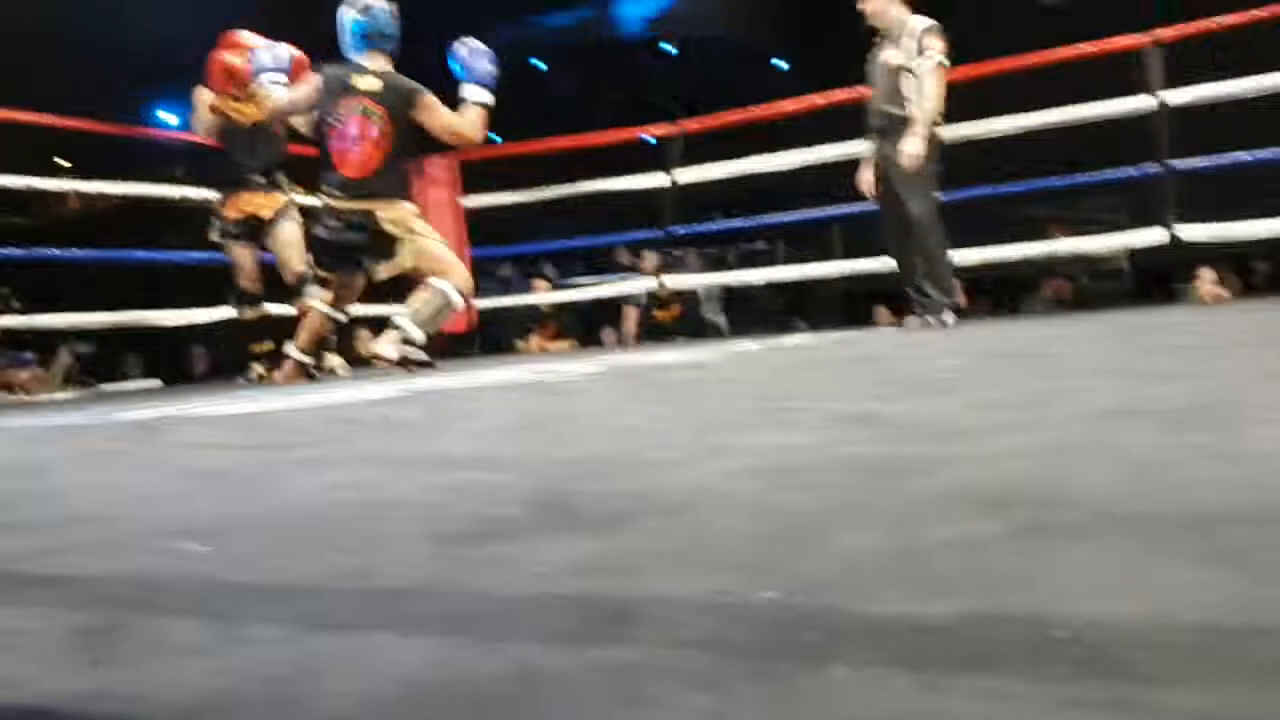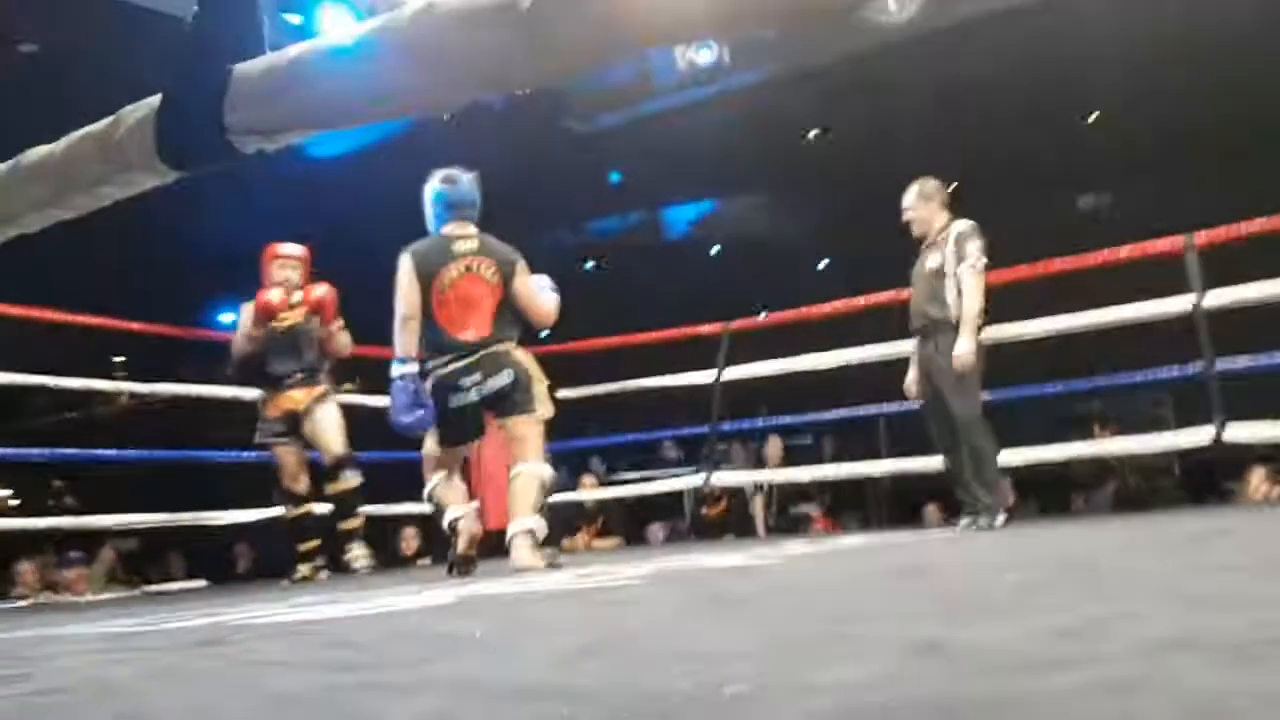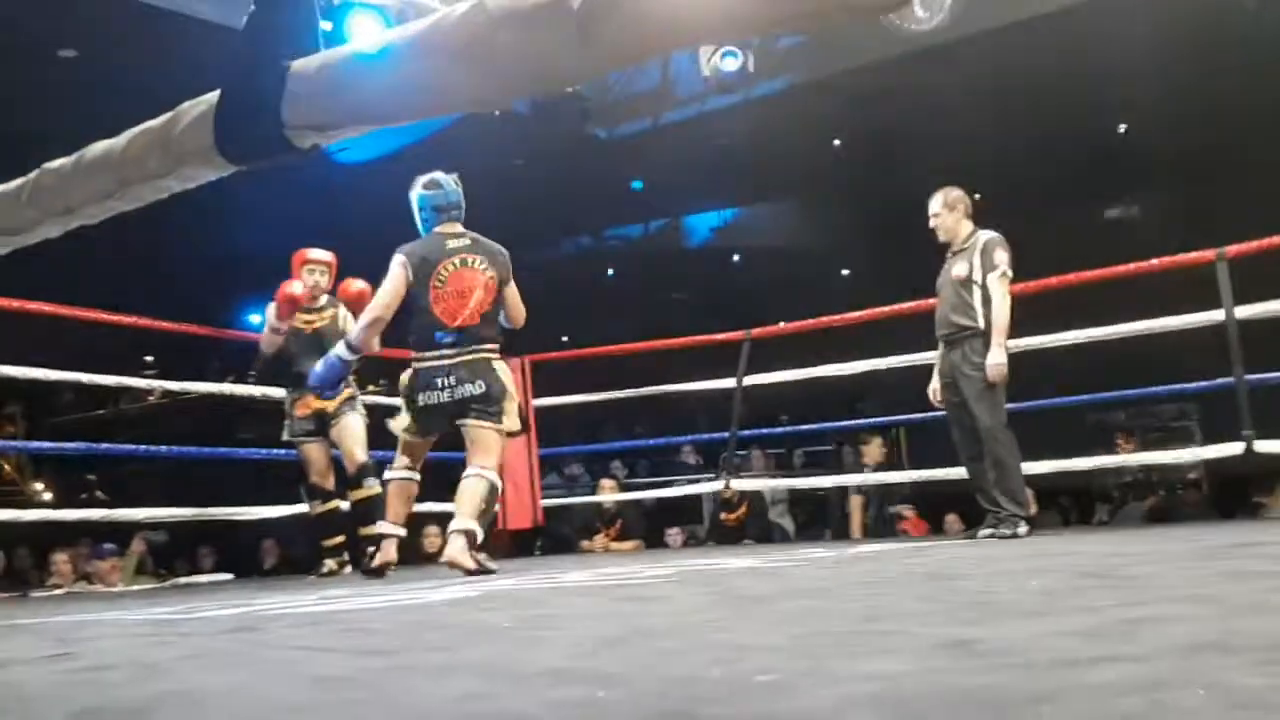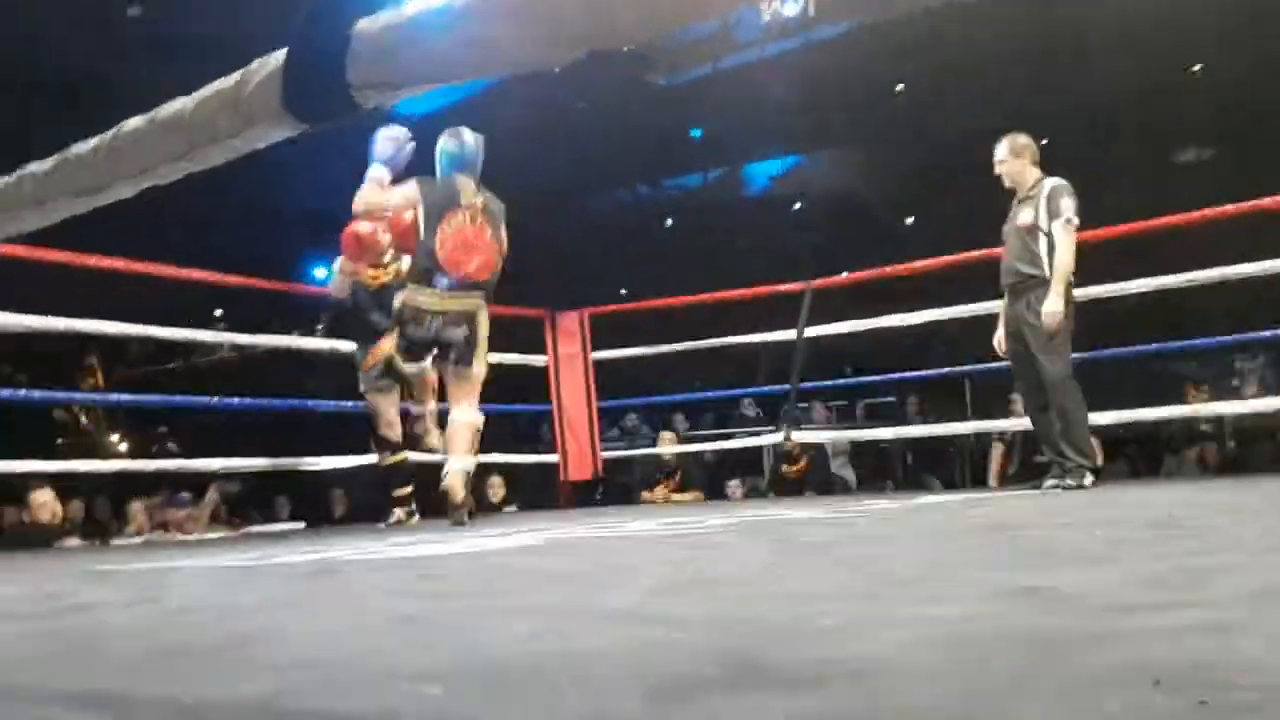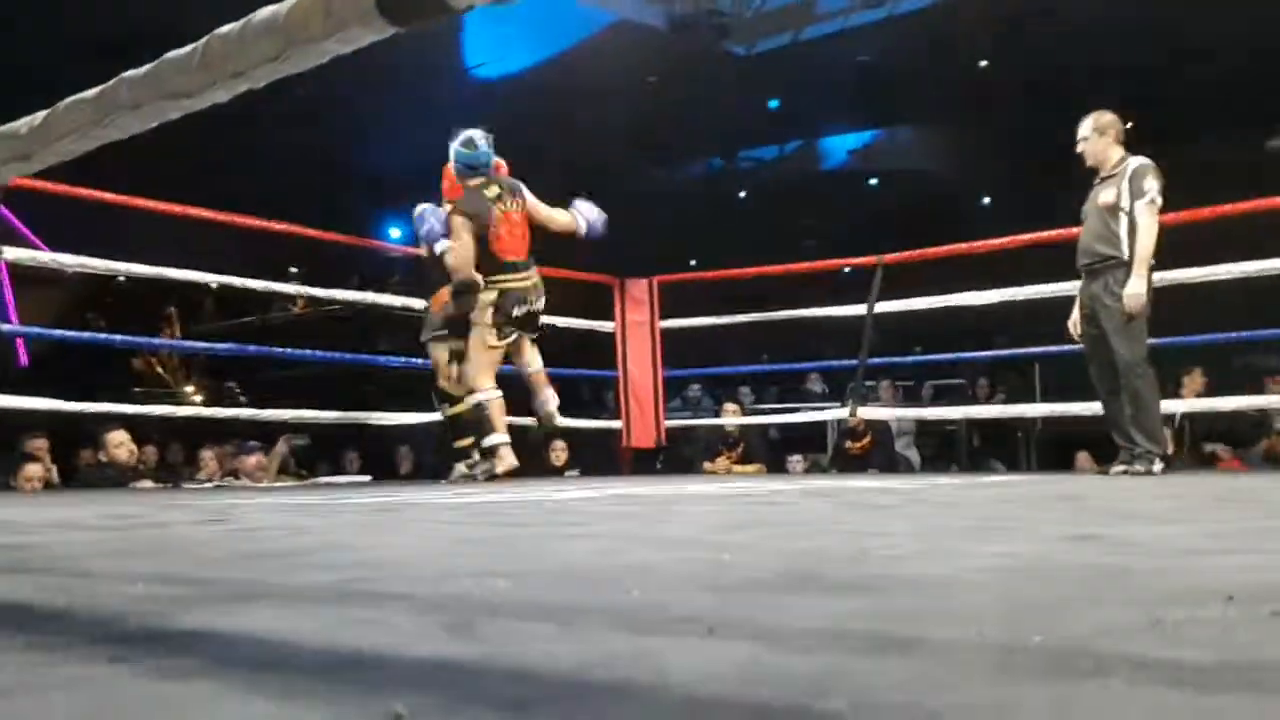
dt=0.4s
person 1, frame 1
left shoulder: (328, 81)
right shoulder: (408, 93)
left elbow: (278, 106)
right elbow: (468, 135)
left wrist: (269, 73)
right wrist: (478, 87)
left hip: (336, 215)
right hip: (383, 215)
left knee: (342, 291)
right knee: (456, 280)
left ankle: (292, 366)
right ankle: (400, 339)
person 1, frame 2
left shoulder: (415, 256)
right shoulder: (505, 255)
left elbow: (407, 319)
right elbow: (543, 316)
left wrist: (404, 379)
right wrist: (546, 292)
left hip: (450, 379)
right hip: (504, 365)
left knee: (440, 468)
right knee: (529, 457)
left ankle: (461, 523)
right ankle: (525, 540)
person 1, frame 3
left shoulder: (409, 256)
right shoulder: (496, 253)
left elbow: (378, 314)
right elbow: (516, 318)
left wrist: (339, 358)
left hip: (430, 374)
right hip: (482, 370)
left knee: (408, 458)
right knee: (484, 464)
left ankle: (389, 544)
right ankle: (461, 540)
person 1, frame 4
left shoulder: (424, 193)
right shoulder: (494, 209)
left elbow: (363, 206)
right elbow: (494, 265)
left hip: (422, 308)
right hip: (466, 312)
left knee: (410, 362)
right knee: (464, 404)
right ankle: (457, 478)
person 1, frame 5
left shoulder: (462, 211)
right shoulder: (514, 187)
left elbow: (464, 267)
right elbow: (556, 222)
right wrist: (581, 221)
left hip: (499, 295)
right hip: (529, 286)
left knee: (478, 375)
right knee: (521, 346)
left ankle: (502, 452)
right ankle: (545, 399)
person 2, frame 1
left shoulder: (922, 31)
right shoulder: (883, 46)
left elbow: (933, 83)
left wrist: (917, 134)
right wrist: (870, 159)
left hip: (910, 141)
right hip: (887, 144)
left knee: (920, 217)
right knee: (895, 226)
left ankle: (941, 303)
right ankle: (923, 302)
person 2, frame 2
left shoulder: (962, 233)
right shoulder: (927, 250)
left elbow: (973, 285)
left wrist: (966, 337)
right wrist: (915, 362)
left hip: (954, 344)
right hip: (929, 345)
left knee: (967, 419)
right knee: (942, 429)
left ankle: (991, 505)
right ankle: (971, 505)
person 2, frame 3
left shoulder: (988, 243)
right shoulder: (951, 258)
left elbow: (1000, 295)
left wrist: (998, 346)
right wrist: (938, 368)
left hip: (977, 349)
right hip: (952, 354)
left knee: (992, 428)
right knee: (966, 439)
left ankle: (1014, 515)
right ankle: (994, 514)
person 2, frame 4
left shoulder: (1054, 191)
right shoulder: (1018, 204)
left elbow: (1065, 243)
left wrist: (1055, 295)
right wrist: (1003, 320)
left hip: (1043, 299)
right hip: (1018, 303)
left knee: (1057, 378)
right knee: (1032, 387)
left ankle: (1079, 466)
right ankle: (1059, 465)
person 2, frame 5
left shoulder: (1138, 169)
right shoulder: (1099, 184)
left elbow: (1147, 222)
left wrist: (1139, 277)
right wrist: (1079, 301)
left hip: (1121, 280)
right hip: (1093, 285)
left knee: (1131, 363)
right knee: (1103, 371)
left ankle: (1149, 452)
right ankle: (1127, 450)
person 3, frame 1
right shoulder: (208, 95)
right elbow: (203, 131)
left wrist: (300, 83)
right wrist: (219, 93)
left hip: (273, 195)
right hip: (236, 202)
left knee: (297, 270)
right knee: (247, 284)
right ankle: (261, 359)
person 3, frame 2
left shoulder: (314, 306)
right shoulder: (252, 311)
left elbow: (343, 351)
right elbow: (239, 354)
left wrist: (331, 320)
right wrist: (257, 325)
left hip: (314, 391)
right hip: (276, 401)
left knee: (338, 456)
right knee: (293, 482)
left ankle: (353, 542)
right ankle: (309, 560)
person 3, frame 3
left shoulder: (340, 308)
right shoulder: (278, 308)
right elbow: (266, 350)
right wrist: (281, 319)
left hip: (339, 394)
right hip: (302, 402)
left knee: (358, 462)
right knee: (318, 479)
left ankle: (372, 547)
right ankle: (335, 555)
person 3, frame 4
left shoulder: (406, 262)
right shoulder: (350, 263)
right elbow: (337, 293)
right wrist: (349, 264)
right hip: (374, 352)
right knee: (387, 430)
left ankle: (427, 425)
right ankle: (403, 505)
person 3, frame 5
right shoulder: (428, 214)
right elbow: (431, 236)
left hip: (472, 295)
right hip: (441, 303)
right knee: (445, 382)
right ankle: (465, 457)
